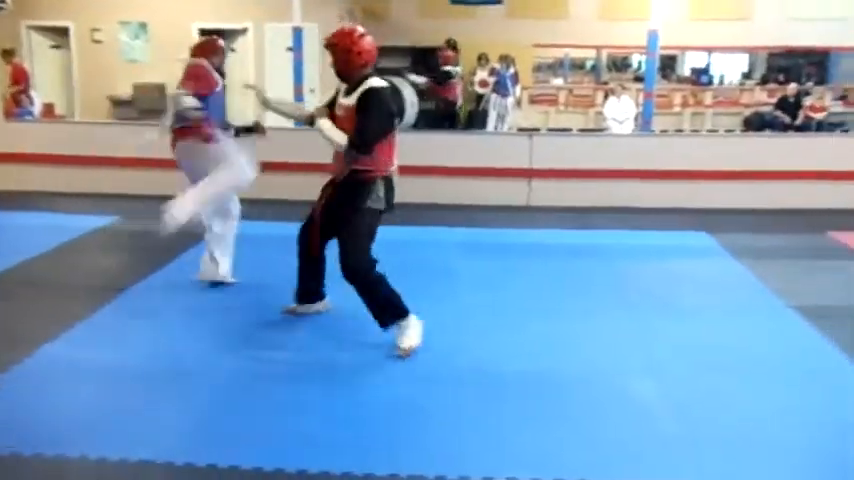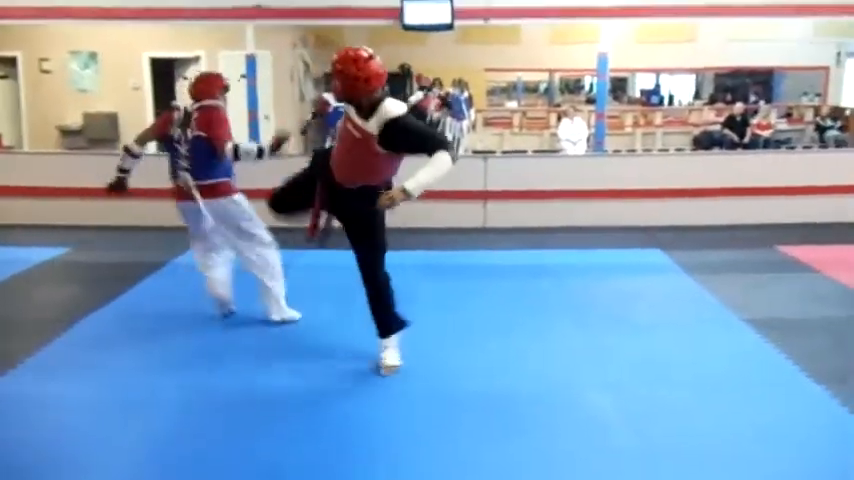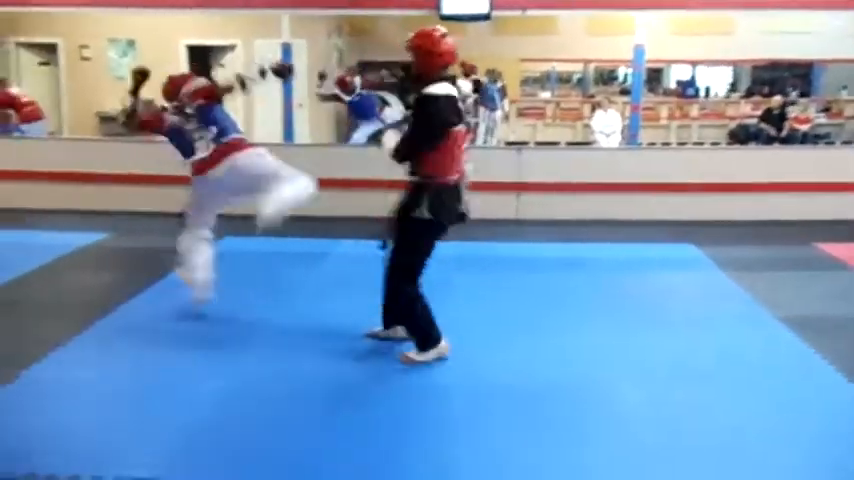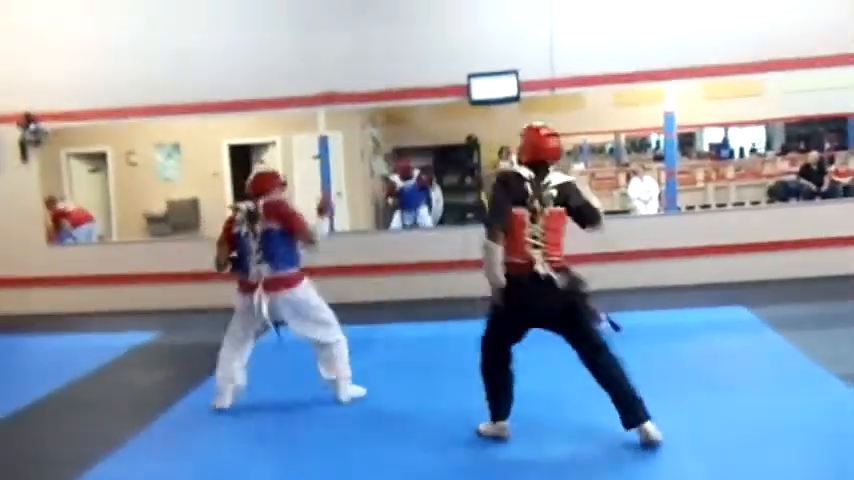
dt=0.5s
person 1, frame 1
left shoulder: (377, 96)
right shoulder: (349, 90)
left elbow: (356, 148)
right elbow: (319, 115)
left wrist: (322, 123)
right wrist: (270, 103)
left hip: (368, 190)
right hip: (344, 184)
left knee: (355, 263)
right knee: (310, 238)
left ankle: (405, 322)
right ankle: (312, 299)
person 1, frame 2
left shoulder: (396, 120)
right shoulder: (356, 100)
left elbow: (445, 153)
left wrist: (409, 189)
left hip: (366, 195)
right hip: (331, 174)
left knee: (373, 269)
right knee: (282, 202)
left ankle: (389, 344)
person 1, frame 3
left shoulder: (432, 101)
right shoulder: (453, 91)
left elbow: (406, 155)
left hip: (432, 202)
right hip: (444, 195)
left knee: (402, 275)
right knee: (402, 264)
left ankle: (431, 343)
right ankle: (395, 324)
person 1, frame 4
left shoulder: (510, 180)
right shoulder: (567, 186)
left elbow: (493, 233)
right elbow: (594, 220)
left wrist: (496, 280)
left hip: (518, 287)
right hip: (560, 287)
left knee: (494, 349)
right knee: (599, 356)
left ankle: (499, 422)
right ankle: (642, 425)
person 2, frame 1
left shoulder: (211, 81)
right shoulder: (199, 69)
left elbow: (219, 125)
right elbow: (183, 97)
left wrist: (247, 130)
right wrist: (199, 123)
right hip: (193, 142)
left knee: (227, 211)
right knee: (243, 171)
left ankle: (216, 270)
right ankle: (183, 208)
person 2, frame 2
left shoulder: (173, 117)
right shoulder: (213, 114)
left elbow: (136, 144)
right elbow: (228, 151)
left wrist: (121, 175)
right wrist: (268, 148)
left hip: (188, 199)
right hip: (220, 196)
left knee: (209, 247)
right knee: (260, 246)
left ankle: (220, 291)
right ankle: (277, 308)
person 2, frame 3
left shoulder: (164, 115)
right shoulder: (201, 95)
left elbow: (131, 121)
right elbow: (230, 86)
left wrist: (135, 89)
right wrist: (273, 69)
left hip: (207, 175)
right hip: (241, 158)
left knee: (195, 231)
right knee: (300, 184)
left ankle: (199, 286)
right ankle: (272, 207)
person 2, frame 4
left shoulder: (235, 218)
right shoulder: (278, 207)
left elbow: (221, 262)
right elbow: (311, 238)
right wrist: (324, 215)
left hip: (253, 293)
right hip: (290, 287)
left knee: (235, 341)
right knee: (329, 332)
left ankle: (224, 395)
right ankle: (344, 387)
